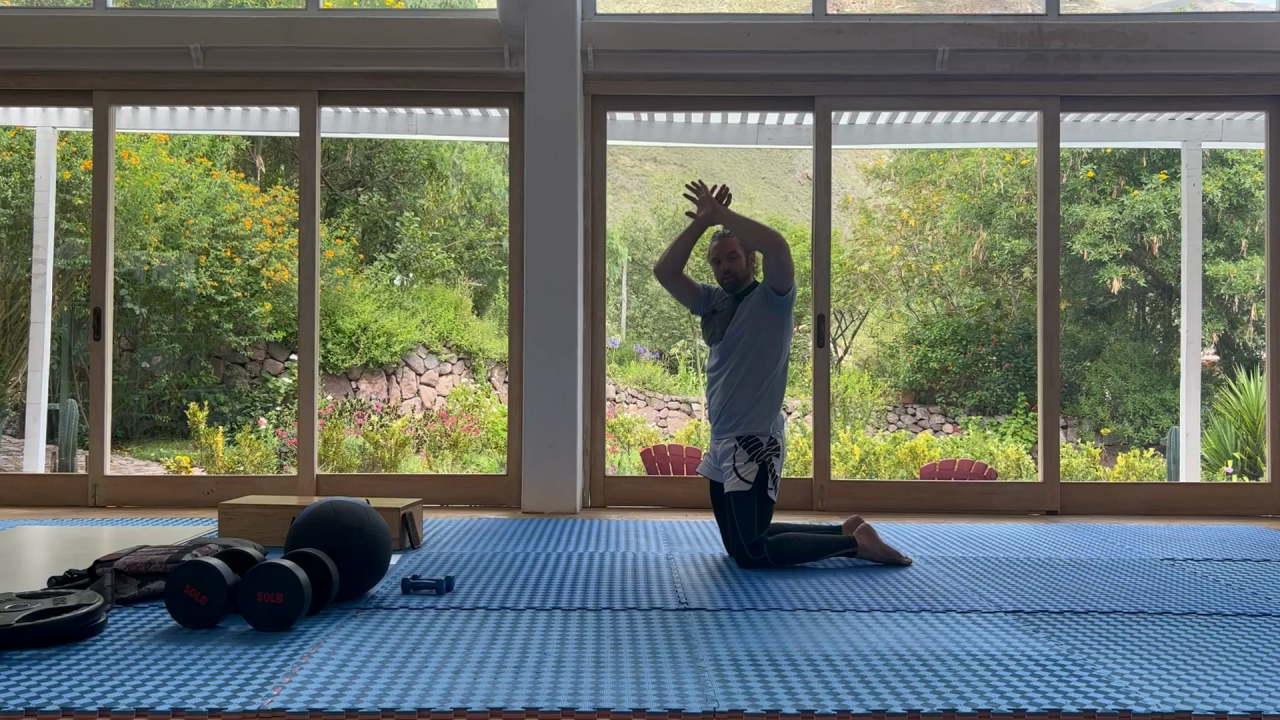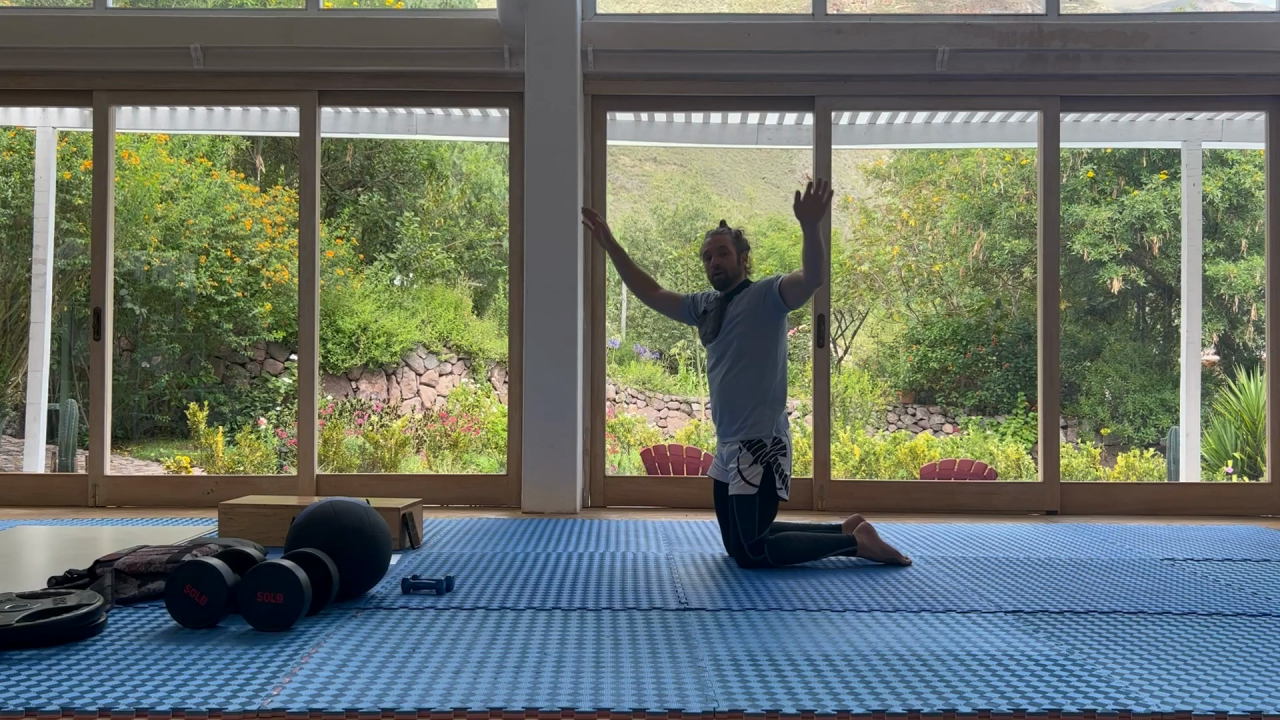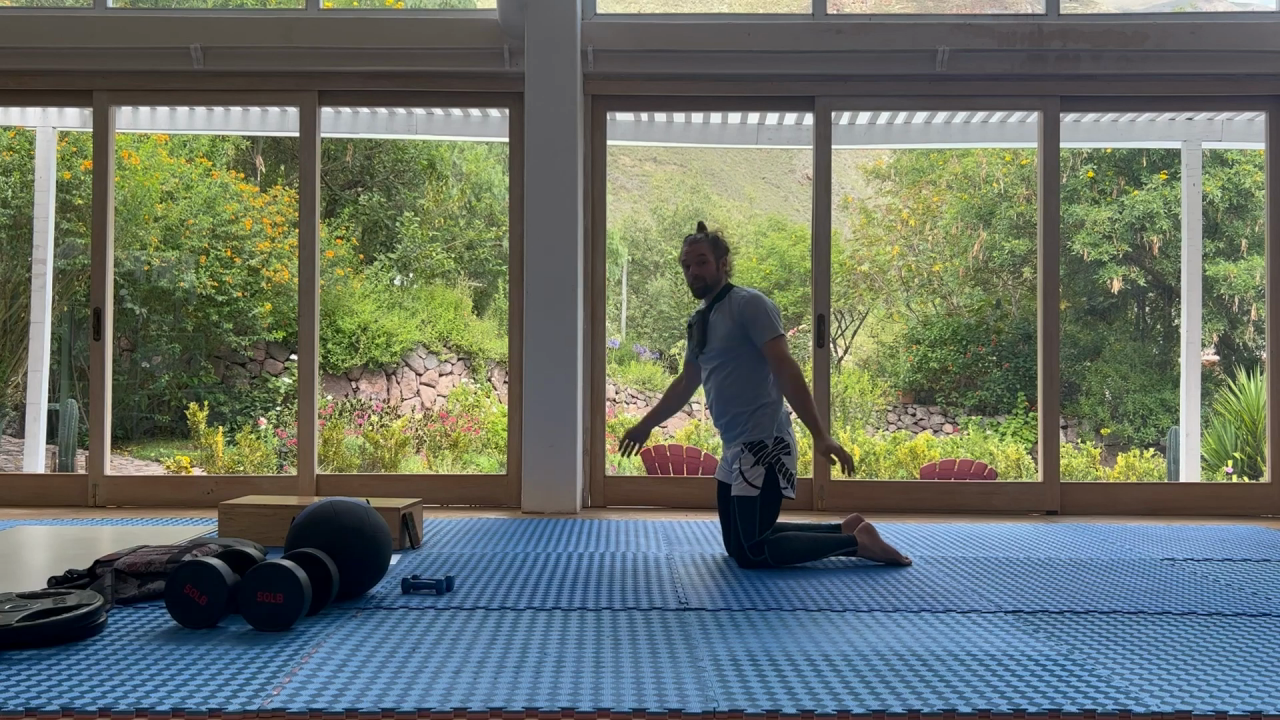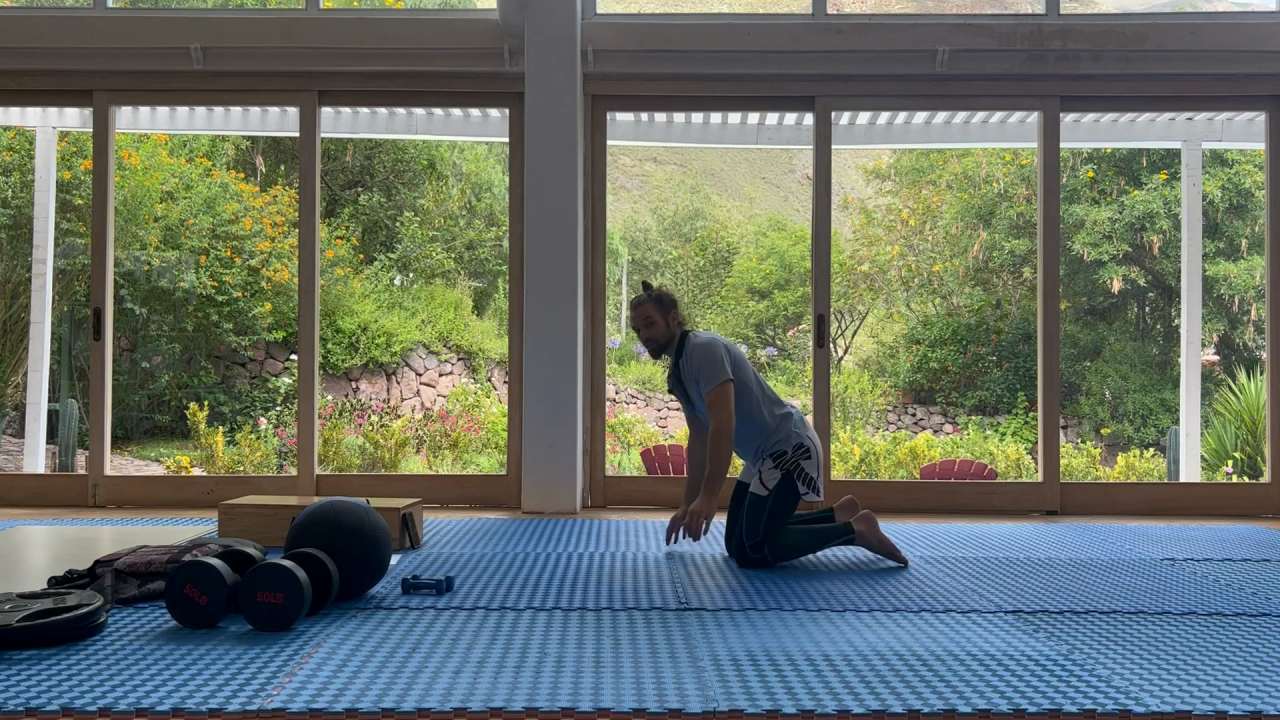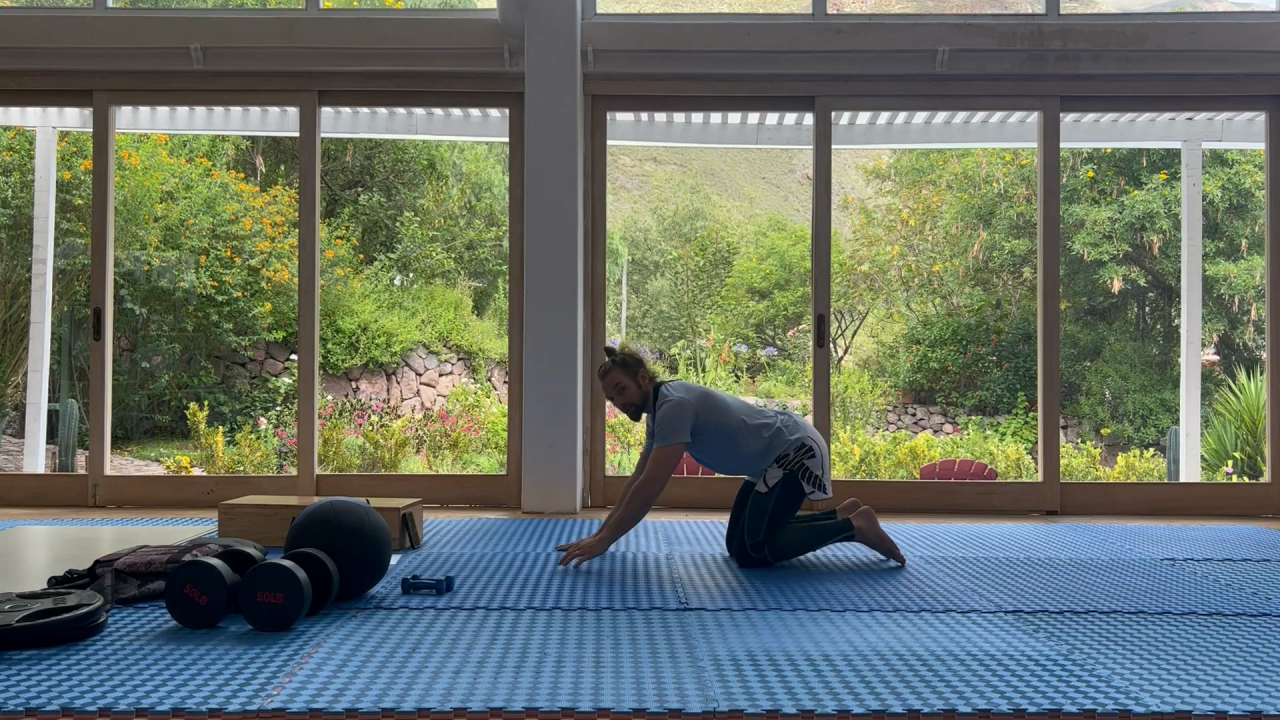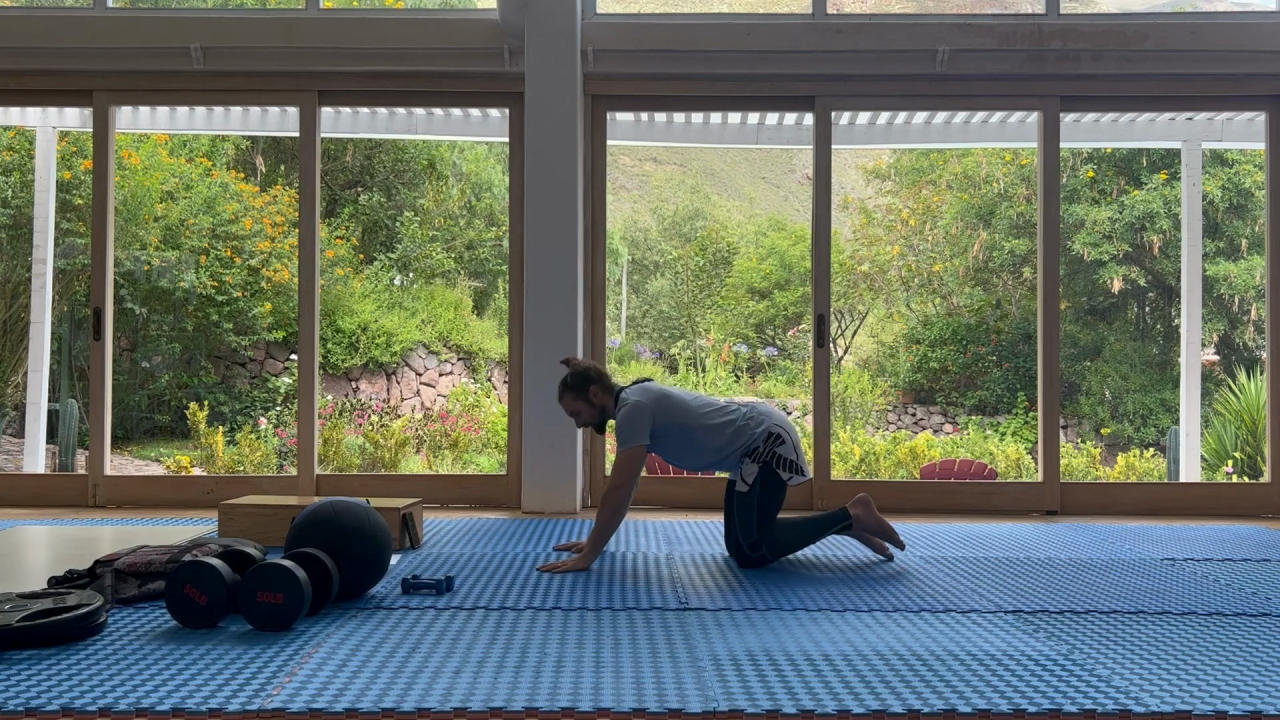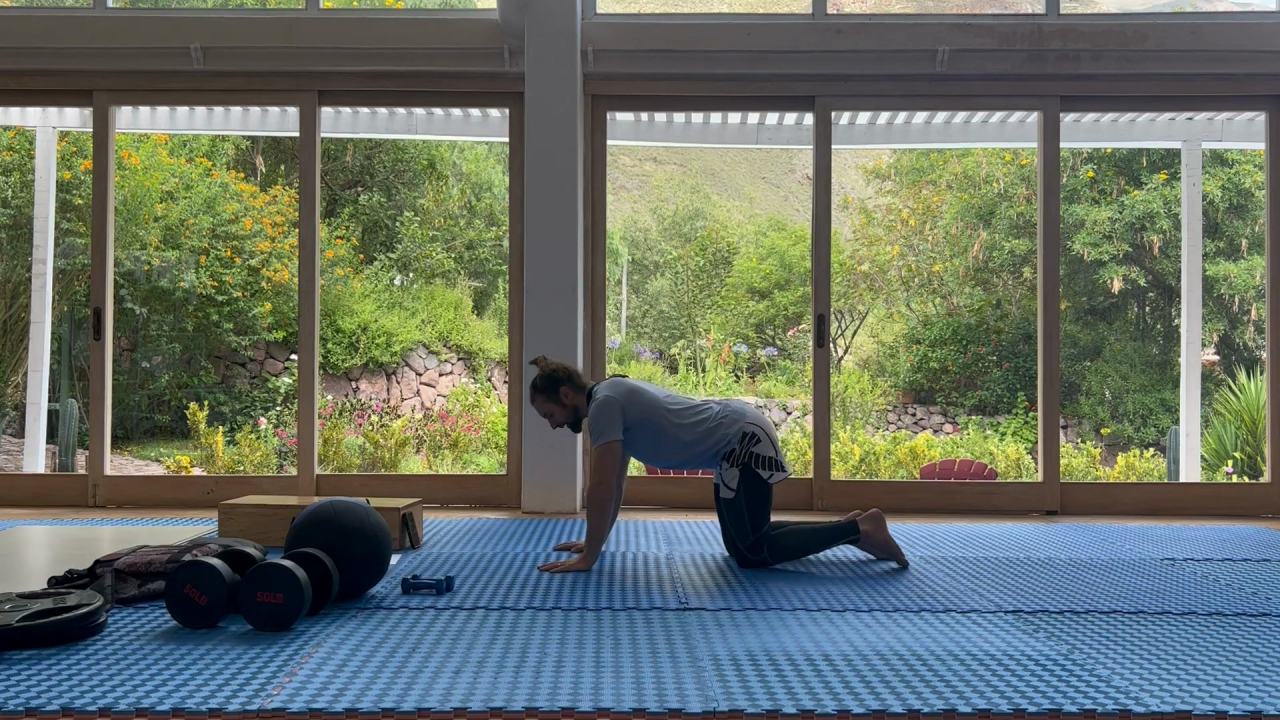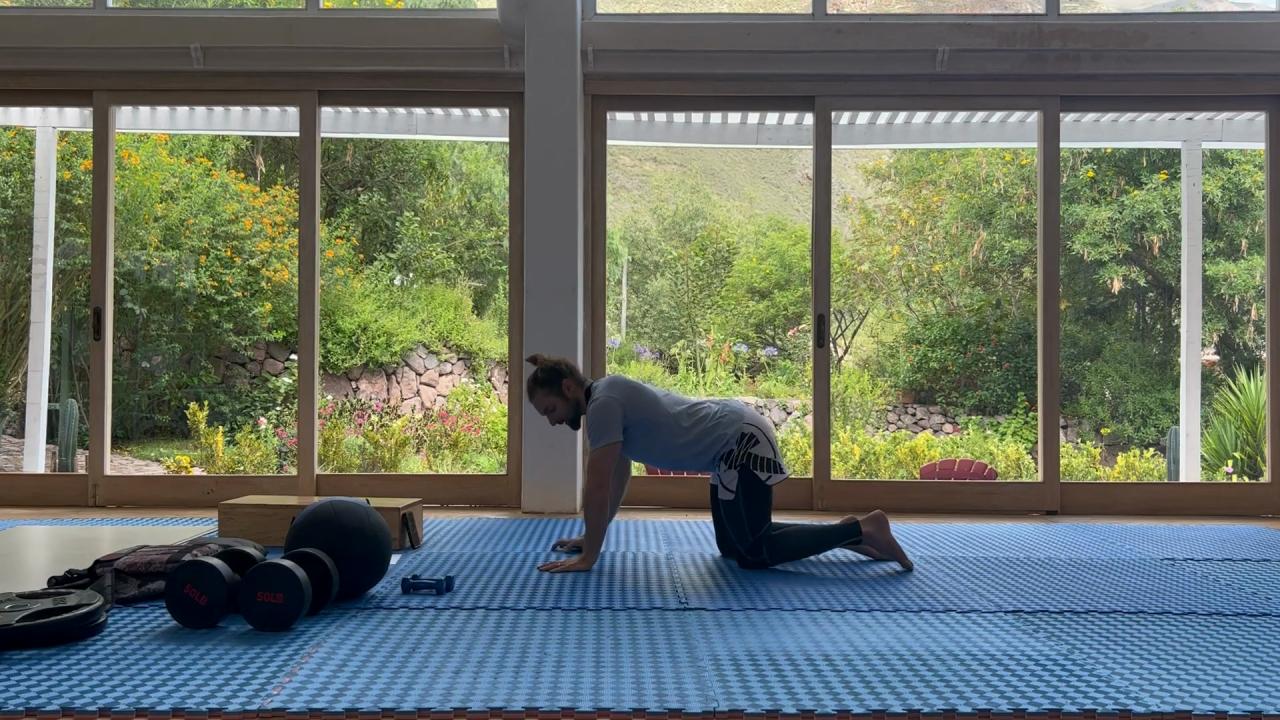
dt=0.4s
person 1, frame 1
left shoulder: (772, 298)
right shoulder: (712, 302)
left elbow: (777, 248)
right elbow: (665, 272)
left wrist: (723, 216)
right wrist: (700, 224)
left hip: (753, 445)
right hip: (722, 447)
left knee: (750, 552)
right knee: (741, 546)
left ankle: (855, 543)
right ankle: (845, 531)
person 1, frame 2
left shoulder: (766, 296)
right shoulder: (706, 306)
left elbow: (811, 276)
right elbow: (652, 294)
left wrist: (811, 226)
right wrist: (610, 245)
left hip: (759, 446)
right hip: (731, 448)
left knee: (750, 552)
right knee: (740, 544)
left ankle: (856, 542)
right ankle: (845, 530)
person 1, frame 3
left shoulder: (749, 304)
right shoulder: (701, 321)
left elbow: (786, 371)
right elbow: (684, 384)
left wrist: (822, 434)
right wrist: (645, 425)
left hip: (763, 446)
right hip: (738, 448)
left knee: (750, 552)
right knee: (741, 544)
left ankle: (856, 541)
right ankle: (847, 530)
person 1, frame 4
left shoulder: (702, 350)
right shoulder: (679, 370)
left elbow: (723, 427)
right elbow: (700, 439)
left wrist: (709, 500)
right wrist: (690, 502)
left hip: (789, 451)
right hip: (765, 457)
left knee: (750, 551)
right knee: (737, 544)
left ankle: (854, 529)
right ankle: (840, 514)
person 1, frame 5
left shoulder: (674, 405)
right shoulder: (661, 413)
left elbow: (651, 486)
right elbow: (638, 482)
left wrist: (604, 541)
right wrist: (601, 533)
left hip: (796, 453)
right hip: (780, 456)
left knee: (752, 551)
right knee: (738, 544)
left ankle: (853, 527)
right ankle: (845, 516)
person 1, frame 6
left shoulder: (634, 409)
right shoulder: (636, 403)
left elbow: (617, 490)
right elbow: (626, 487)
left wrist: (590, 554)
right wrist: (595, 540)
left hip: (767, 441)
right hip: (756, 442)
left knee: (751, 552)
right knee: (739, 544)
left ankle: (851, 515)
right ankle: (848, 520)
person 1, frame 7
left shoulder: (603, 406)
right shoulder: (614, 396)
left elbow: (600, 488)
right elbow: (615, 482)
left wrist: (588, 555)
right wrist: (595, 540)
left hip: (743, 440)
right hip: (736, 435)
left knee: (754, 552)
right knee: (740, 540)
left ankle: (859, 529)
right ankle: (846, 529)
person 1, frame 8
left shoulder: (602, 405)
right shoulder: (609, 398)
left elbow: (597, 488)
right elbow: (617, 479)
left wrist: (588, 557)
right wrist: (592, 536)
left hip: (742, 442)
right hip: (733, 440)
left knee: (753, 554)
right knee: (731, 544)
left ankle: (861, 529)
right ankle: (845, 533)
